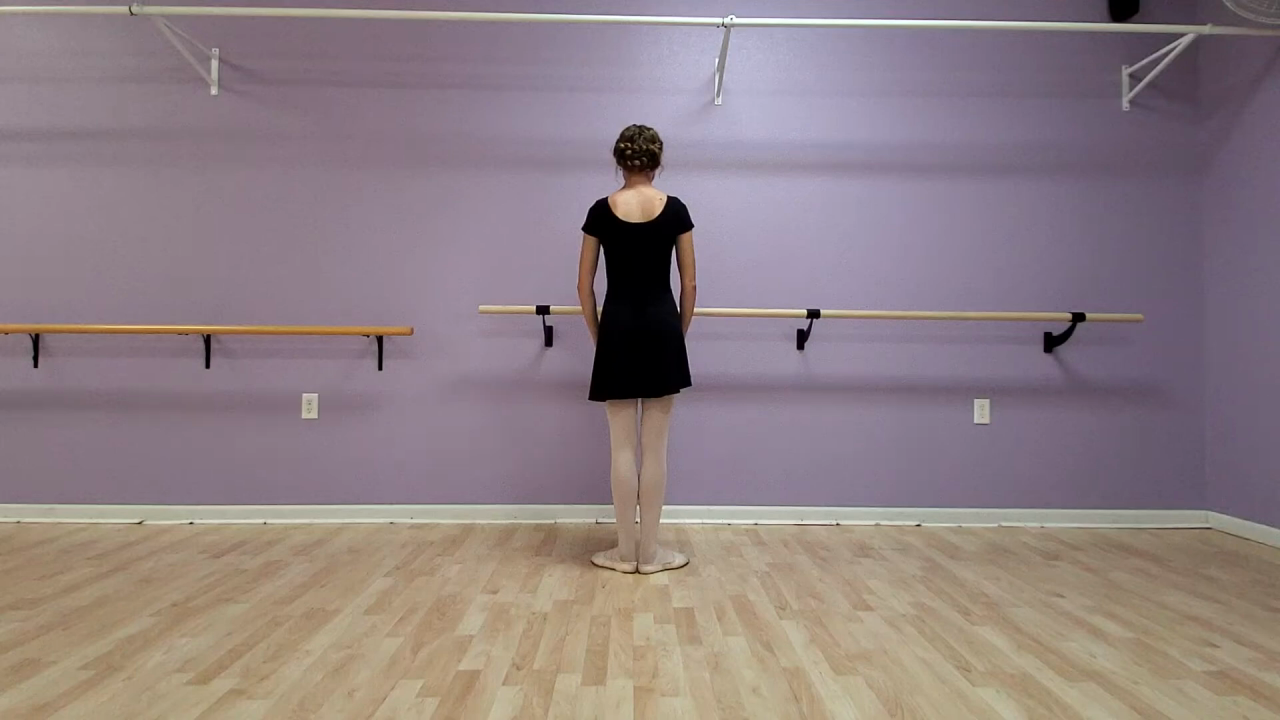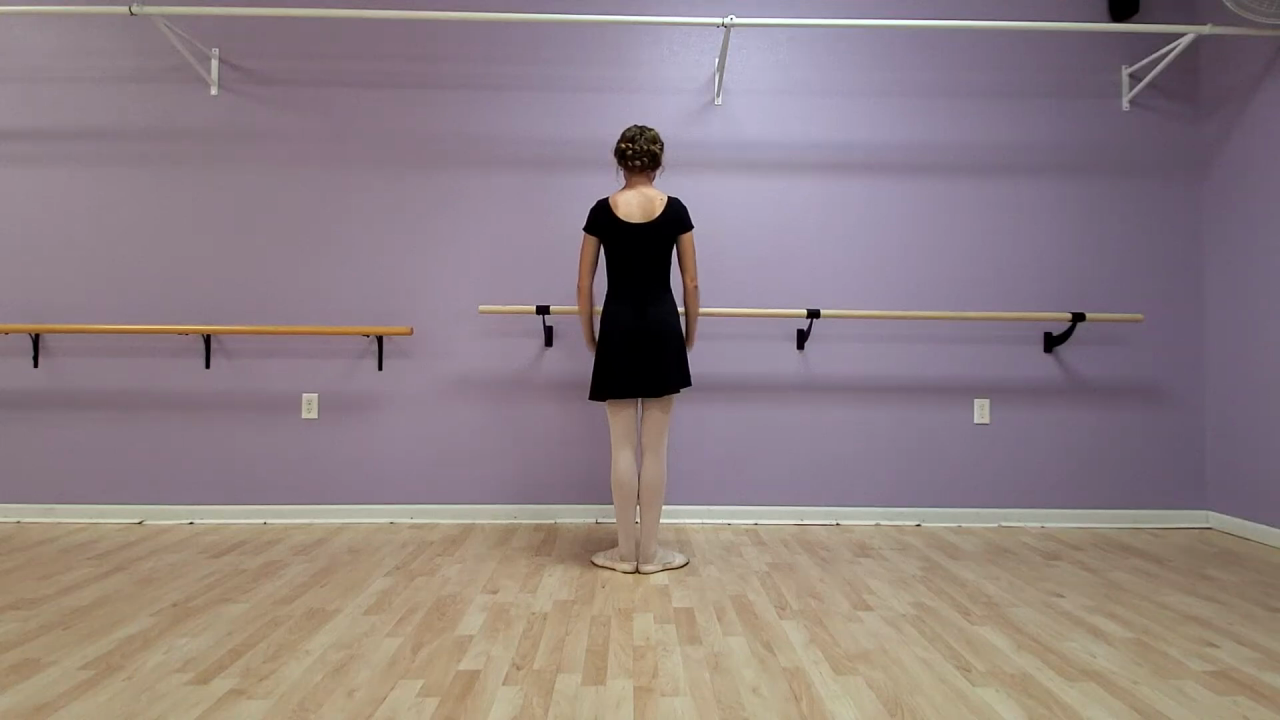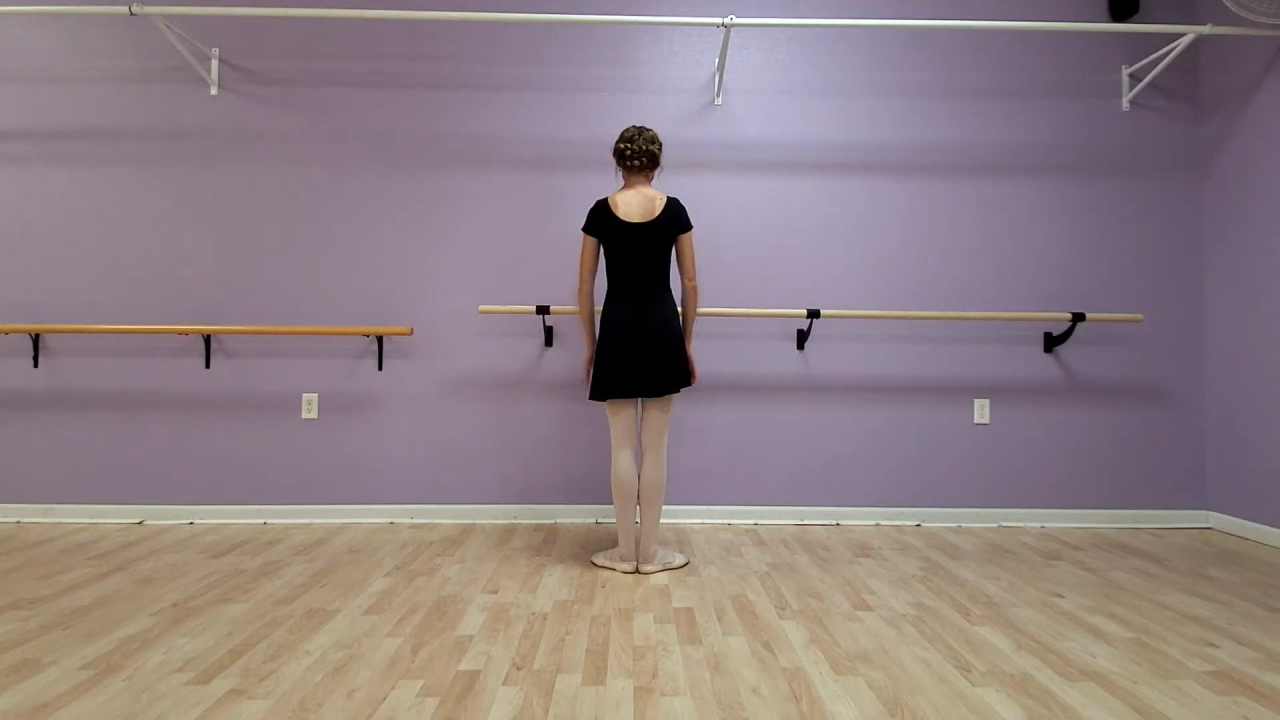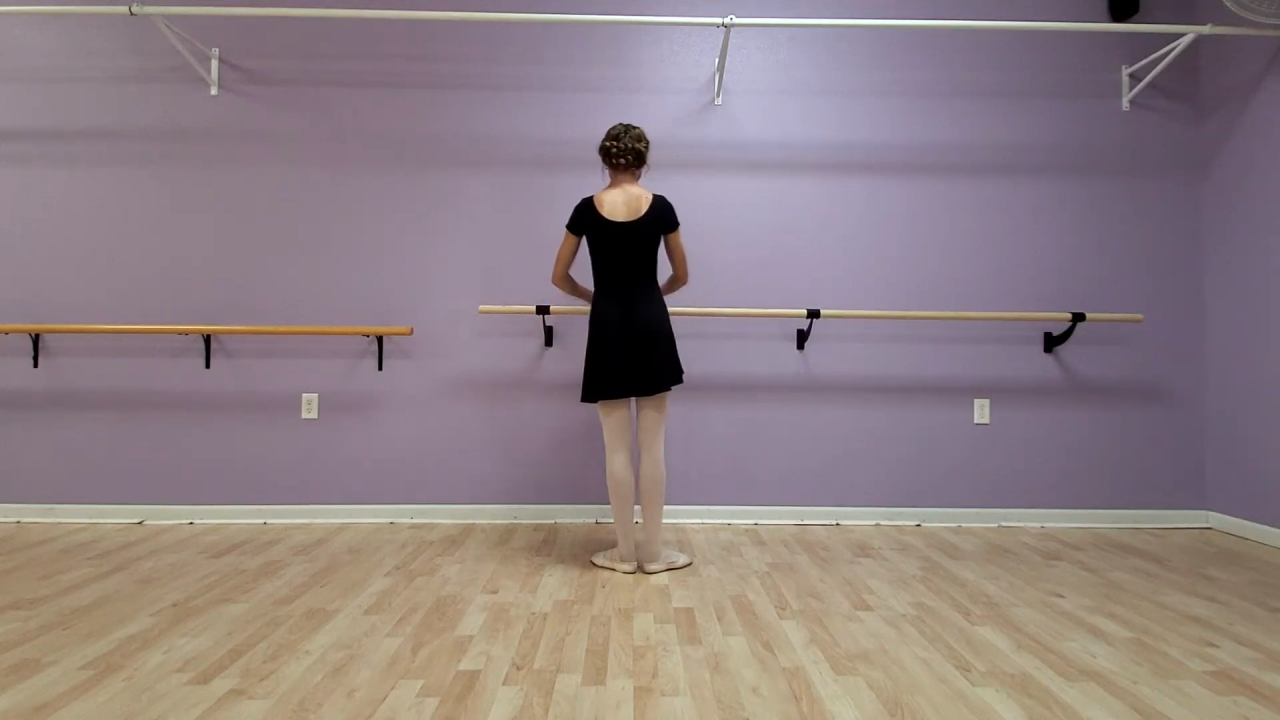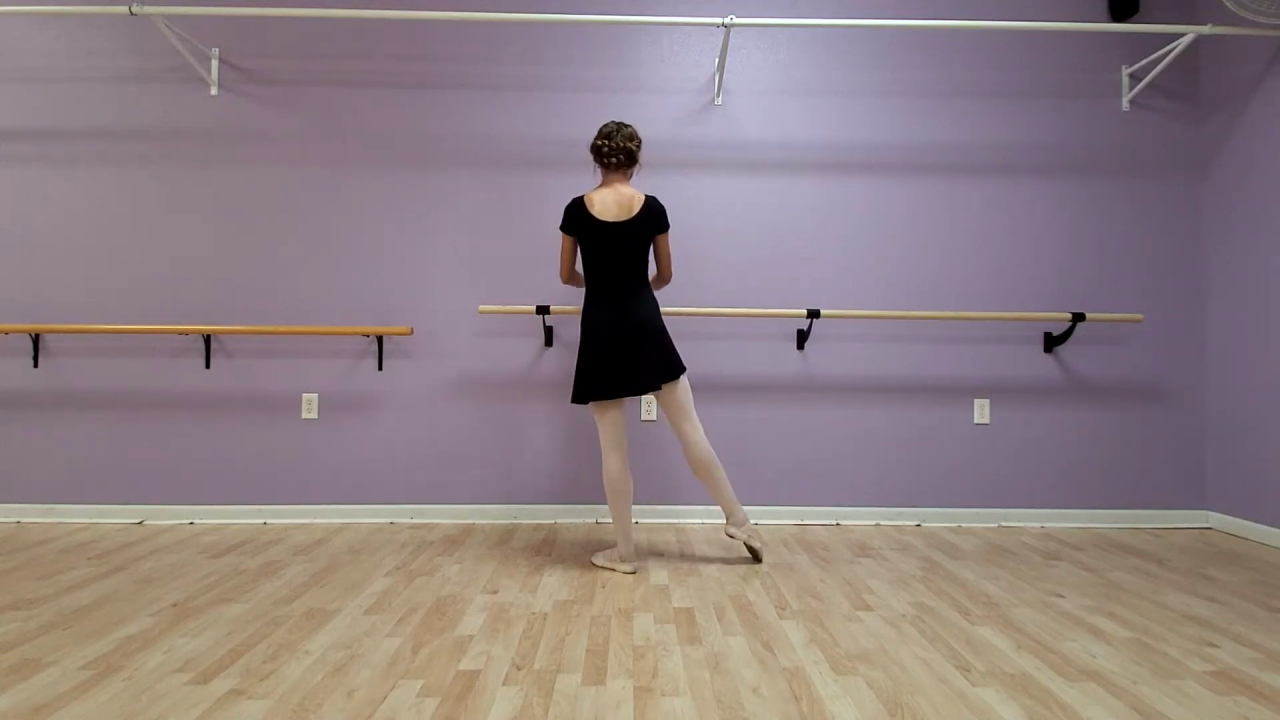
dt=1s
person 1, frame 1
left shoulder: (601, 211)
right shoulder: (675, 209)
left elbow: (584, 285)
right elbow: (689, 284)
left wrist: (597, 335)
right wrist: (679, 332)
left hip: (618, 327)
right hip: (661, 326)
left knee: (623, 447)
right knee: (654, 447)
left ankle: (626, 551)
right ankle: (649, 551)
person 1, frame 2
left shoulder: (602, 211)
right shoulder: (674, 210)
left elbow: (584, 285)
right elbow: (691, 283)
left wrist: (590, 336)
right wrist: (688, 336)
left hip: (618, 328)
right hip: (661, 327)
left knee: (623, 446)
right knee: (655, 447)
left ankle: (625, 552)
right ankle: (649, 552)
person 1, frame 3
left shoulder: (601, 211)
right shoulder: (674, 210)
left elbow: (585, 287)
right elbow: (690, 284)
left wrist: (590, 345)
right wrist: (686, 342)
left hip: (618, 328)
right hip: (661, 327)
left knee: (623, 446)
right knee: (654, 447)
left ankle: (625, 551)
right ankle: (649, 551)
person 1, frame 4
left shoulder: (587, 210)
right shoulder: (661, 208)
left elbow: (559, 277)
right elbow: (681, 277)
left hip: (609, 329)
right hip: (651, 327)
left knee: (617, 446)
right knee: (652, 443)
left ankle: (624, 551)
right ankle: (653, 550)
person 1, frame 5
left shoulder: (577, 210)
right shoulder: (652, 208)
left elbow: (567, 276)
right elbow: (664, 276)
left hip: (600, 330)
right hip: (644, 325)
left knee: (612, 447)
right knee: (689, 427)
left ankle: (624, 552)
right ankle: (737, 520)
